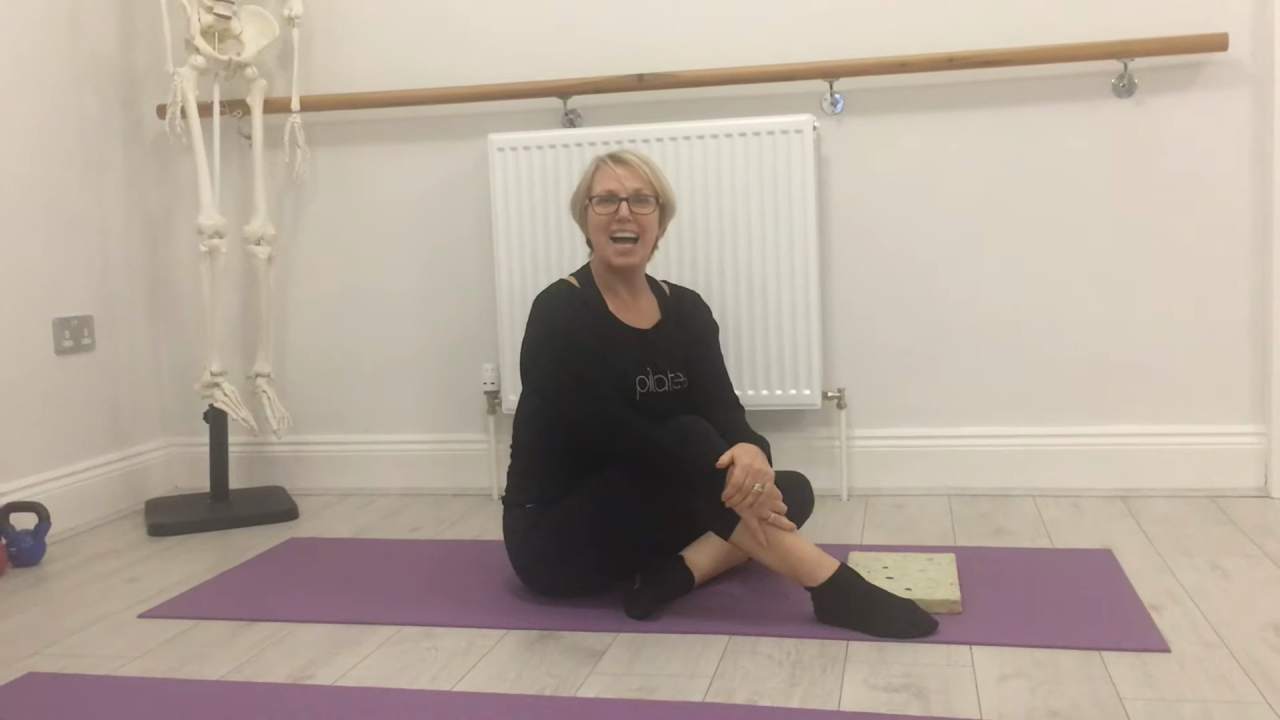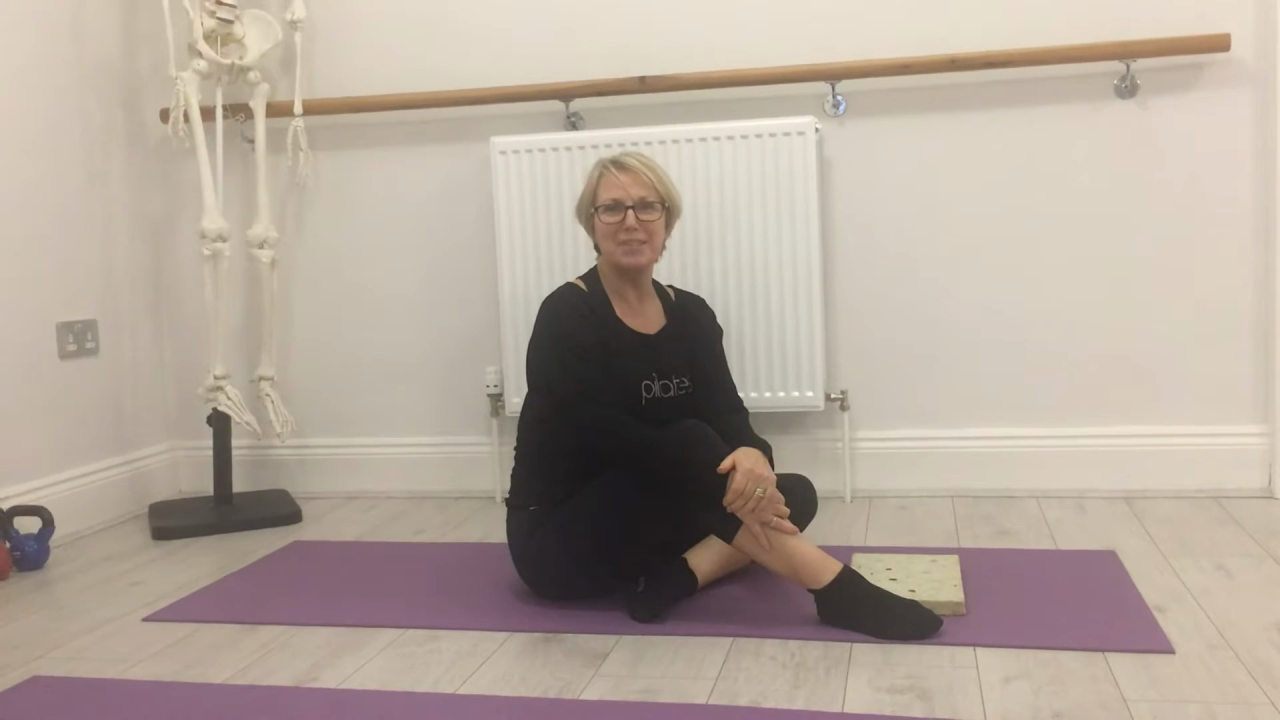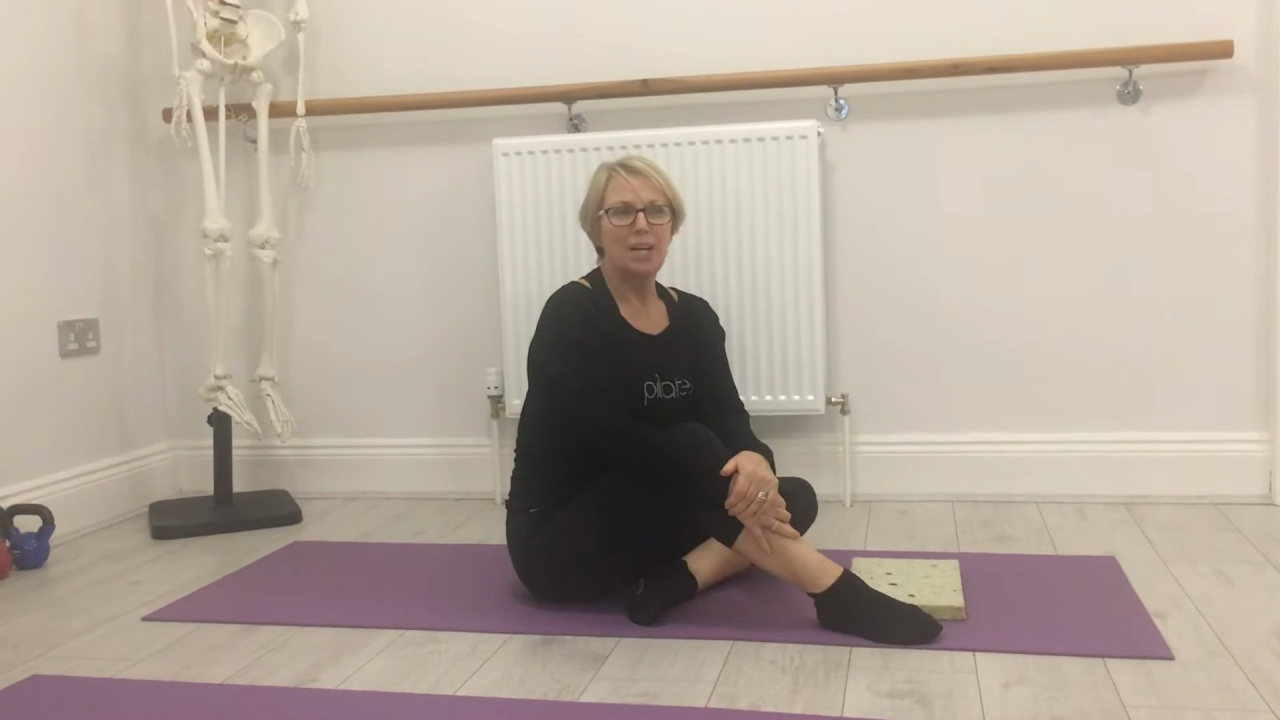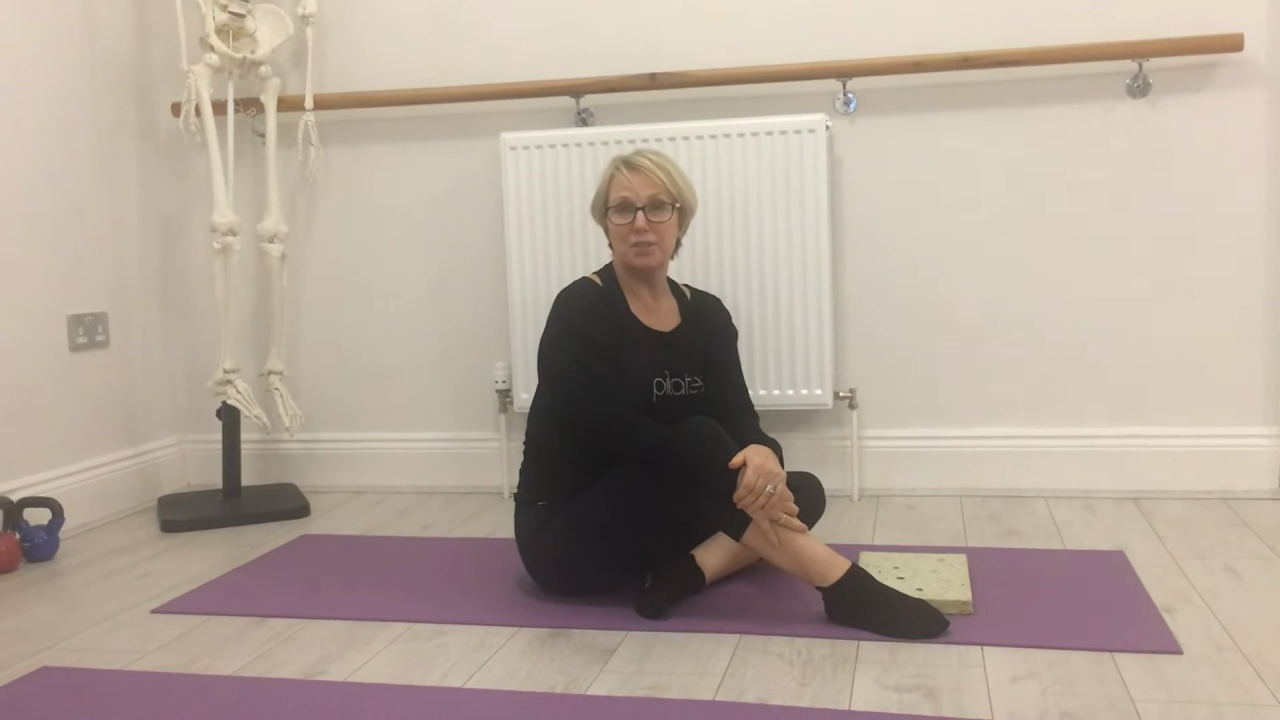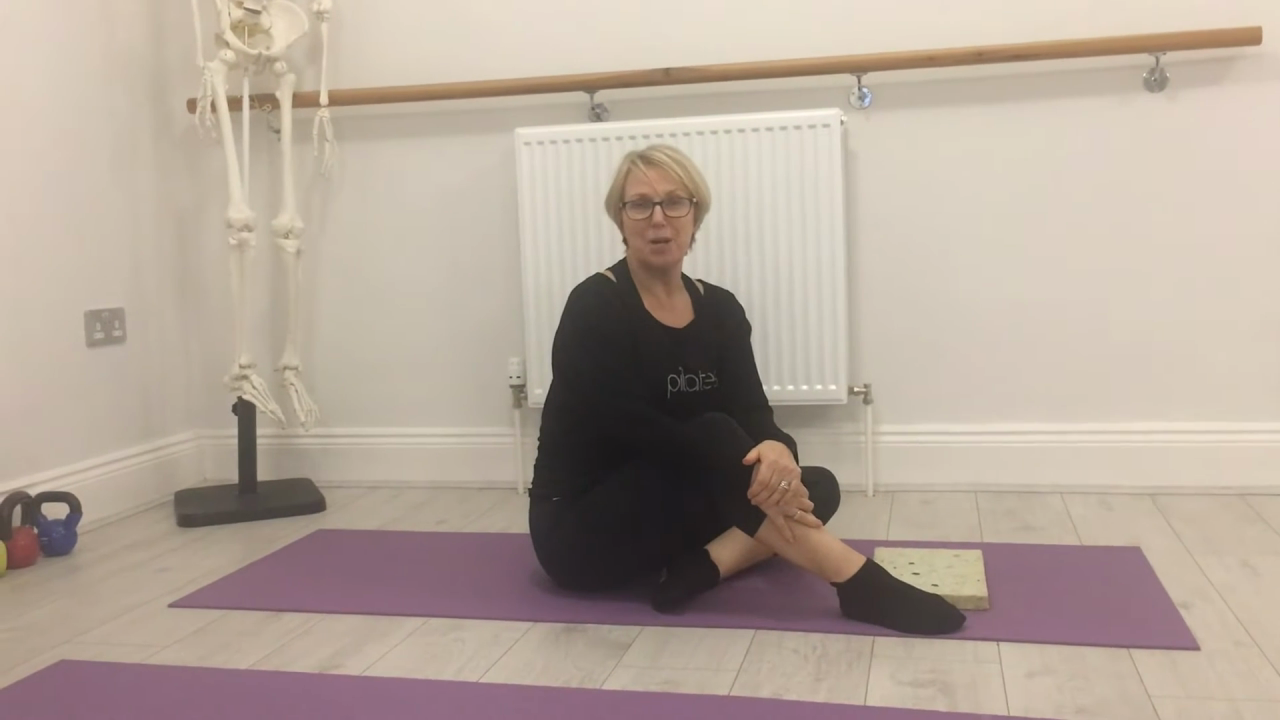
dt=1s
person 1, frame 1
left shoulder: (686, 310)
right shoulder: (560, 313)
left elbow: (720, 407)
right elbow: (609, 431)
left wrist: (749, 451)
right wrist: (726, 477)
left hip: (641, 509)
right hip: (552, 535)
left knee: (788, 491)
right knee: (689, 438)
right ankle: (832, 586)
person 1, frame 2
left shoulder: (690, 314)
right shoulder: (566, 316)
left elbow: (726, 413)
right elbow: (610, 436)
left wrist: (751, 455)
right wrist: (727, 480)
left hip: (647, 516)
right hip: (556, 539)
left knee: (792, 495)
right knee: (691, 442)
right ankle: (836, 590)
person 1, frame 3
left shoulder: (693, 316)
right shoulder: (571, 316)
left elbow: (726, 416)
right elbow: (612, 436)
left wrist: (753, 460)
right wrist: (727, 486)
left hip: (645, 515)
right hip: (555, 540)
left knee: (792, 499)
right knee: (691, 445)
right ankle: (834, 594)
person 1, frame 4
left shoulder: (706, 314)
right shoulder: (581, 311)
left elbow: (737, 417)
right elbow: (619, 432)
left wrist: (761, 454)
right wrist: (736, 480)
left hip: (653, 514)
right hip: (563, 535)
left knee: (800, 493)
right knee: (700, 439)
right ankle: (842, 587)
person 1, frame 5
left shoulder: (719, 309)
right shoulder: (595, 308)
left elbow: (751, 412)
right elbow: (633, 428)
left wrist: (775, 450)
right wrist: (750, 478)
left hip: (665, 506)
right hip: (577, 529)
left knee: (814, 488)
right knee: (714, 434)
right ankle: (857, 582)
